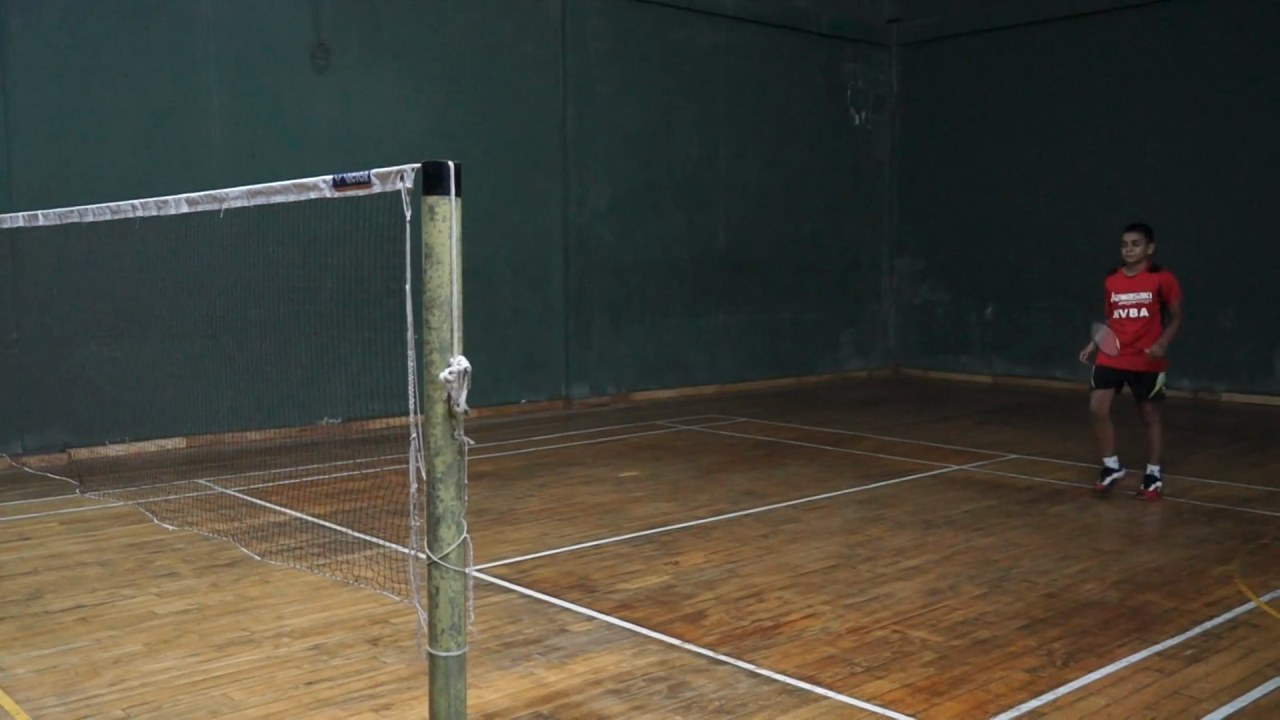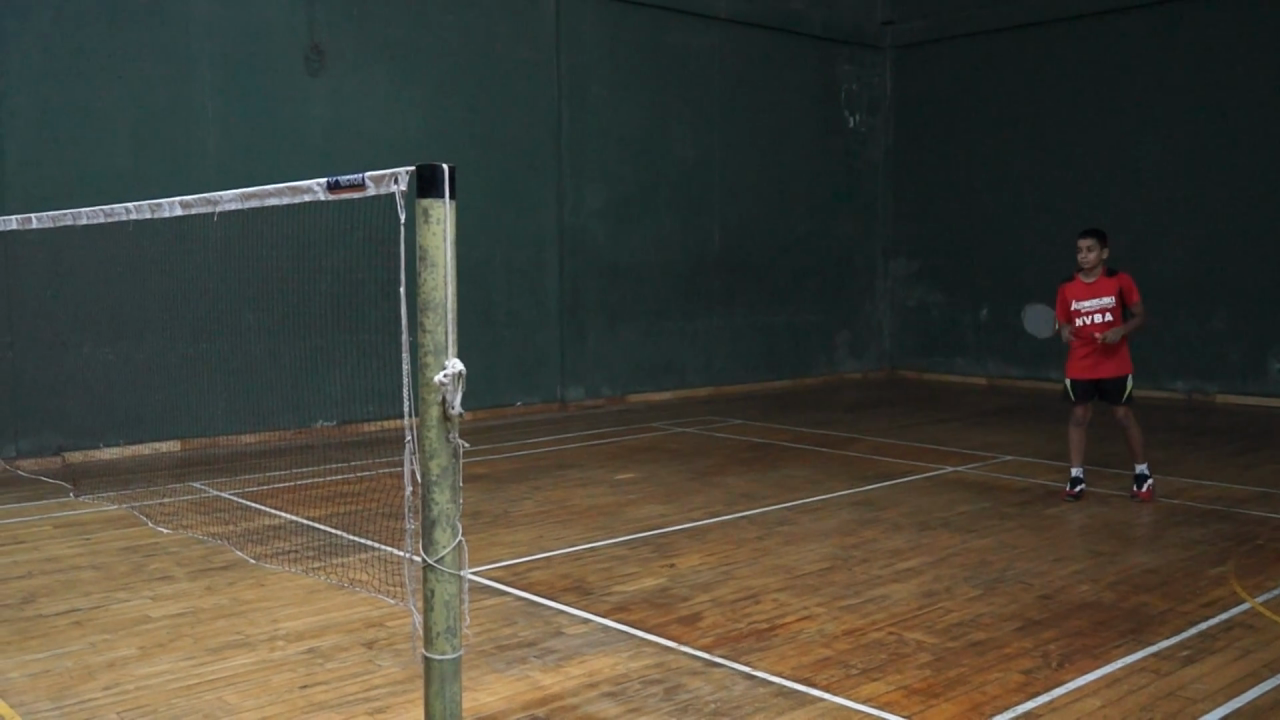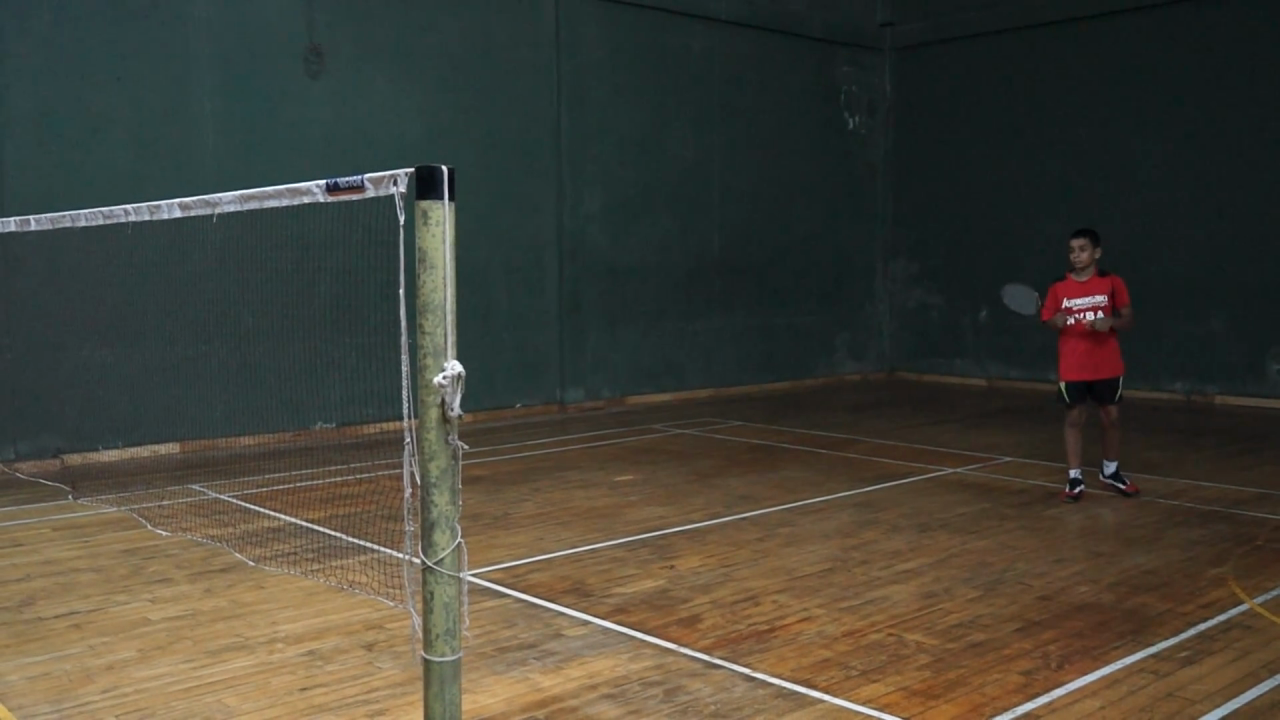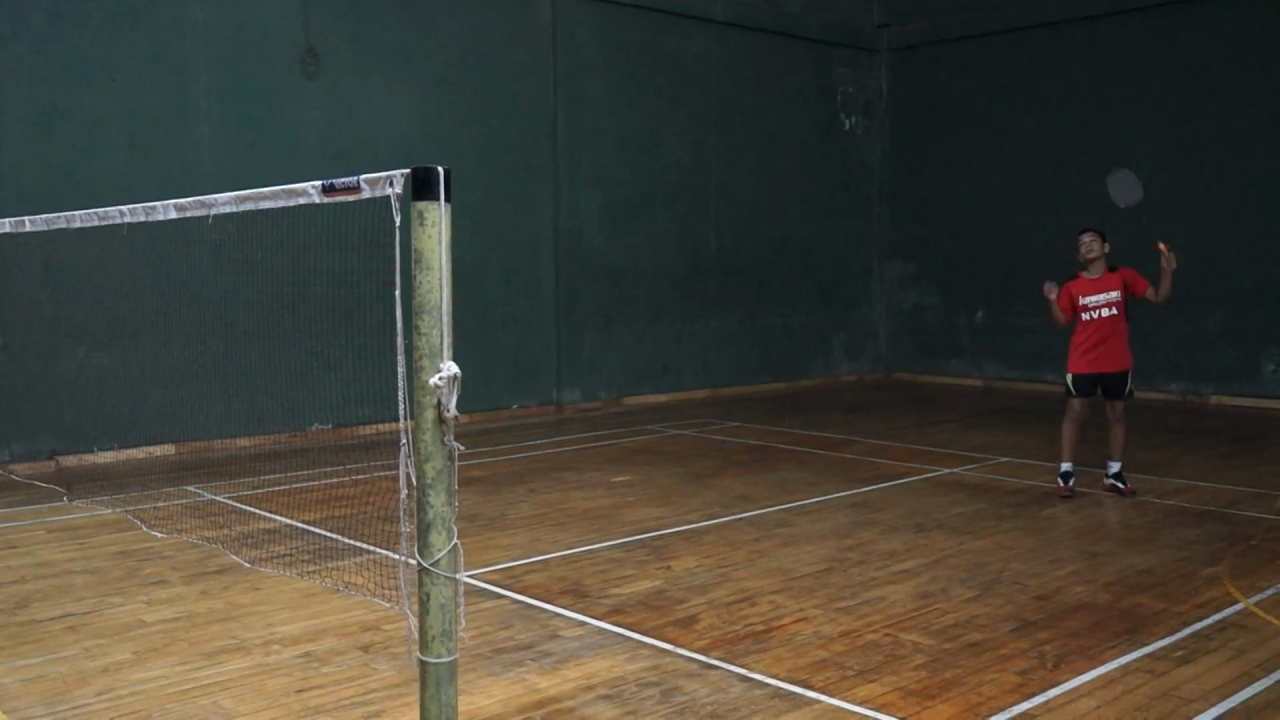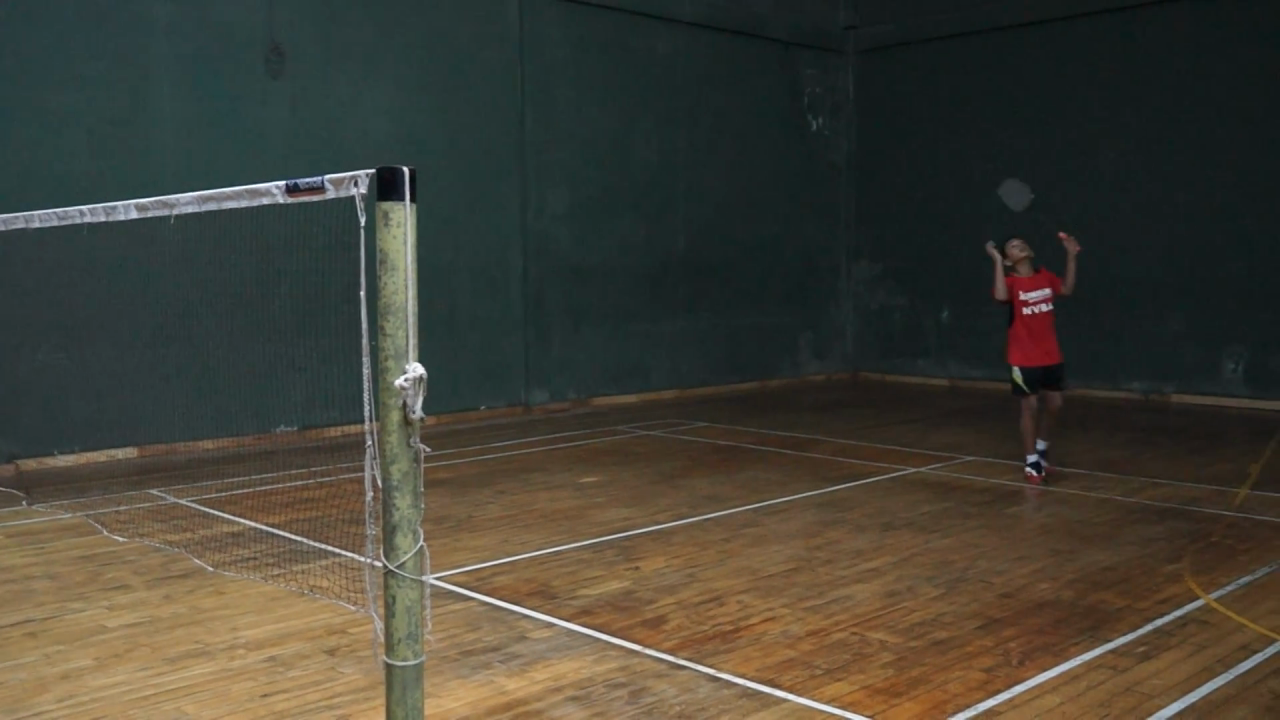
dt=0.5s
person 1, frame 1
left shoulder: (1163, 279)
right shoulder: (1111, 280)
left elbow: (1176, 316)
left wrist: (1163, 343)
right wrist: (1092, 344)
left hip: (1147, 359)
right hip: (1113, 357)
left knee: (1149, 414)
right knee: (1098, 406)
left ankle: (1153, 475)
right ankle: (1111, 466)
person 1, frame 2
left shoulder: (1121, 281)
right shoulder: (1067, 287)
left elbow: (1139, 316)
right elbow: (1062, 321)
left wrist: (1120, 331)
right wrist: (1064, 331)
left hip: (1115, 363)
right hip: (1079, 365)
left knee: (1124, 416)
right knee: (1079, 417)
left ankle: (1142, 473)
right ankle: (1076, 477)
person 1, frame 3
left shoulder: (1112, 282)
right shoulder: (1059, 287)
left elbow: (1127, 319)
right elbow: (1048, 320)
left wrist: (1111, 322)
right wrist: (1056, 321)
left hip: (1107, 365)
right hip: (1072, 367)
left knee: (1111, 417)
right knee: (1074, 418)
left ankle: (1111, 471)
right ankle: (1075, 478)
person 1, frame 4
left shoulder: (1123, 276)
right shoulder: (1072, 285)
left elbow: (1158, 297)
right elbow: (1063, 321)
left wrist: (1166, 271)
right wrist: (1053, 301)
left hip: (1117, 361)
right hip: (1082, 361)
left knee: (1116, 414)
right knee: (1074, 412)
left ankle: (1114, 473)
right ankle: (1066, 472)
person 1, frame 5
left shoulder: (1045, 276)
right shoulder: (1011, 281)
left elbow: (1067, 289)
right elbow: (1000, 296)
left wrist: (1071, 255)
right wrist: (997, 261)
left hip: (1051, 354)
right hip: (1023, 357)
left knee: (1055, 404)
right knee: (1030, 406)
left ankle: (1041, 446)
right ankle: (1032, 462)
